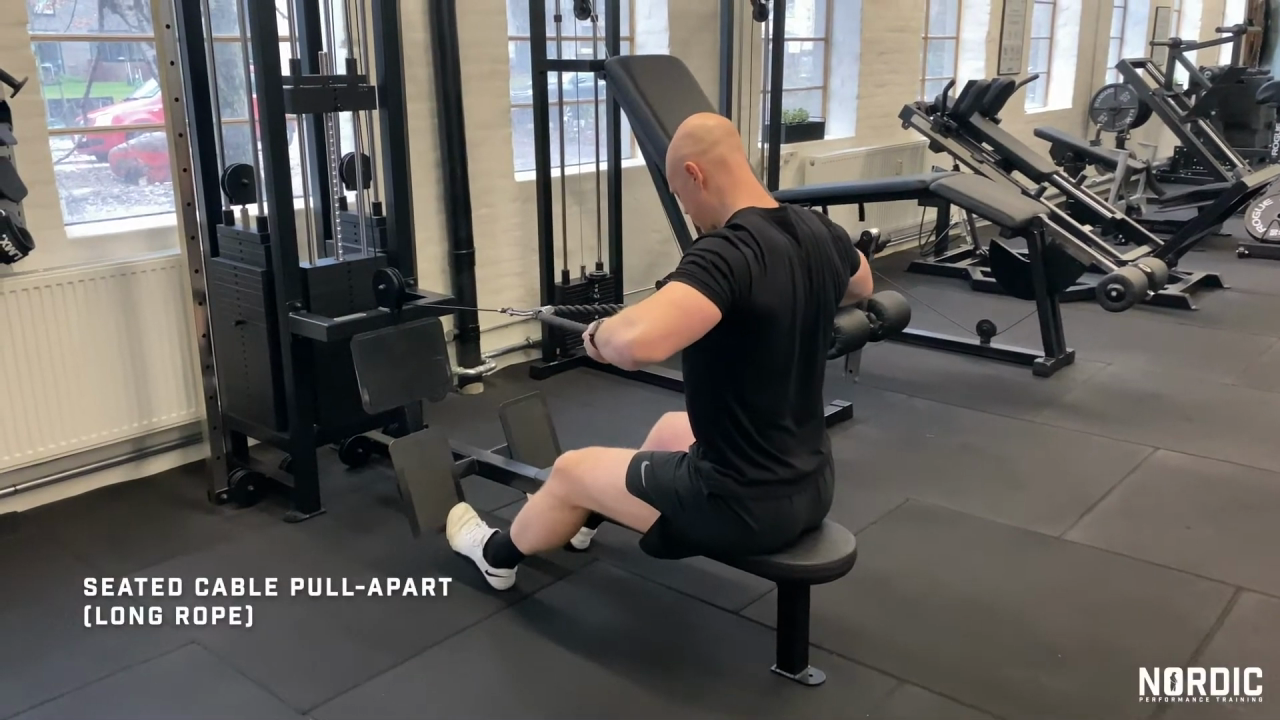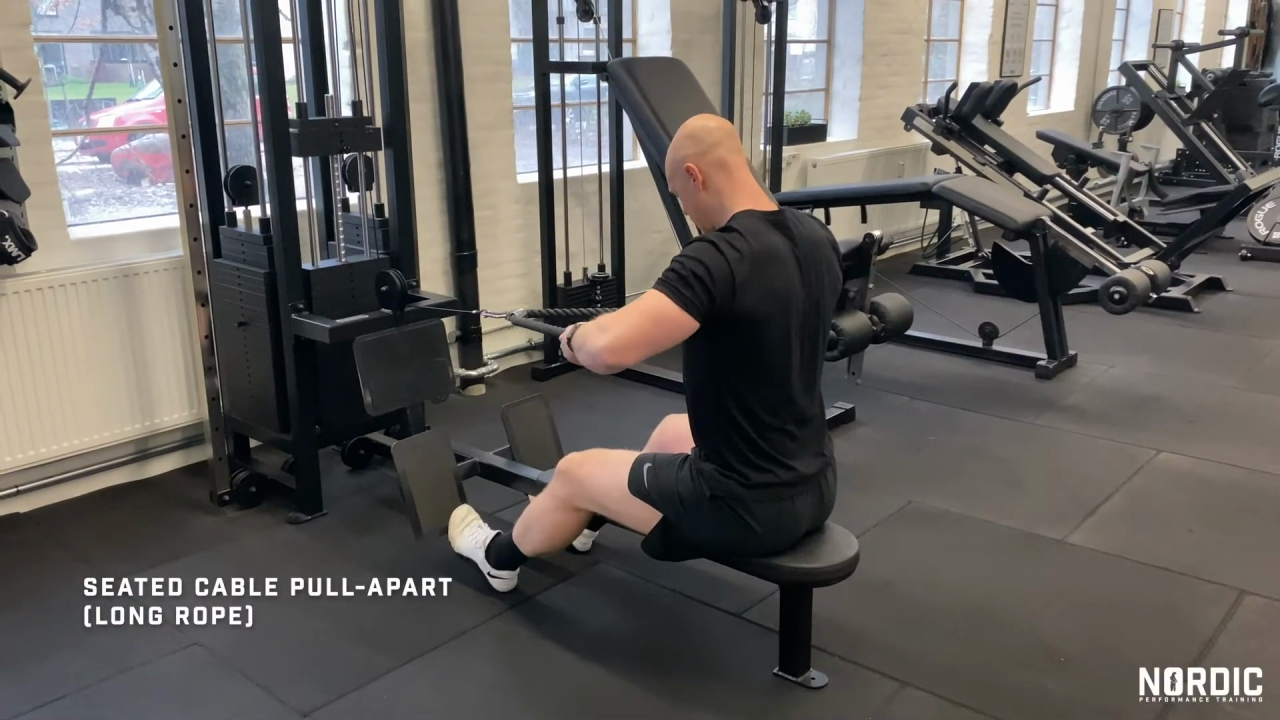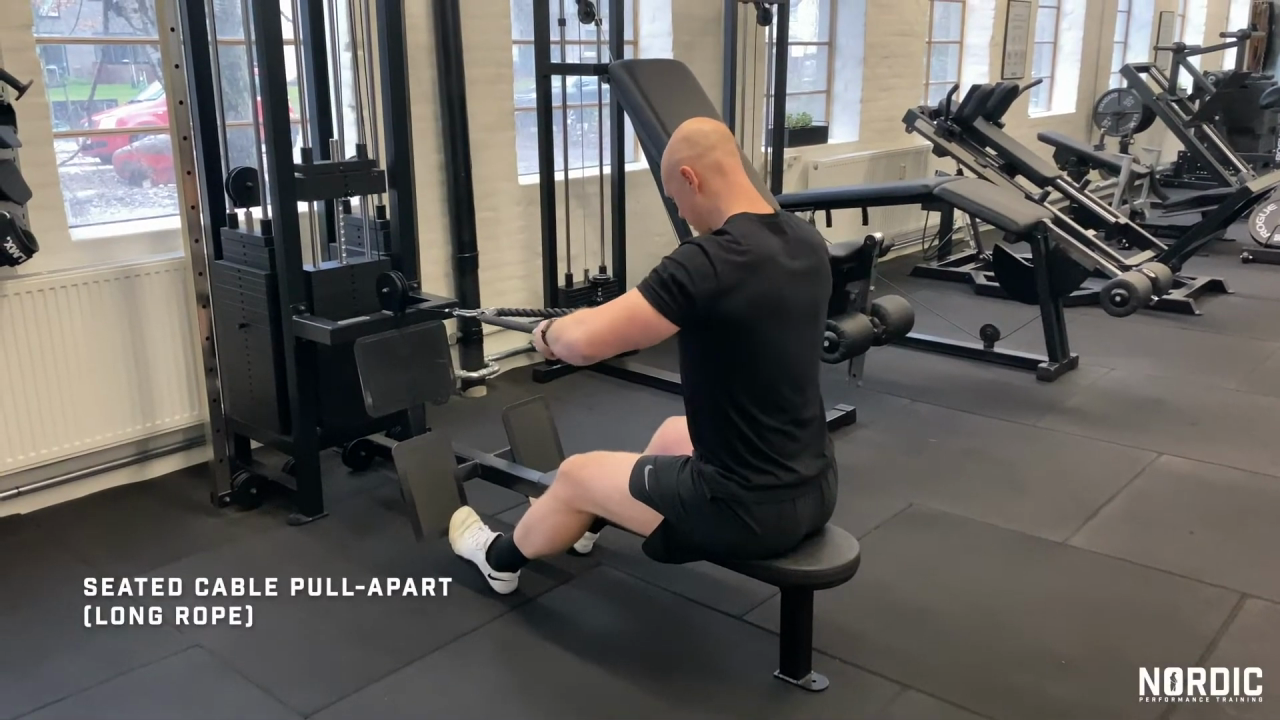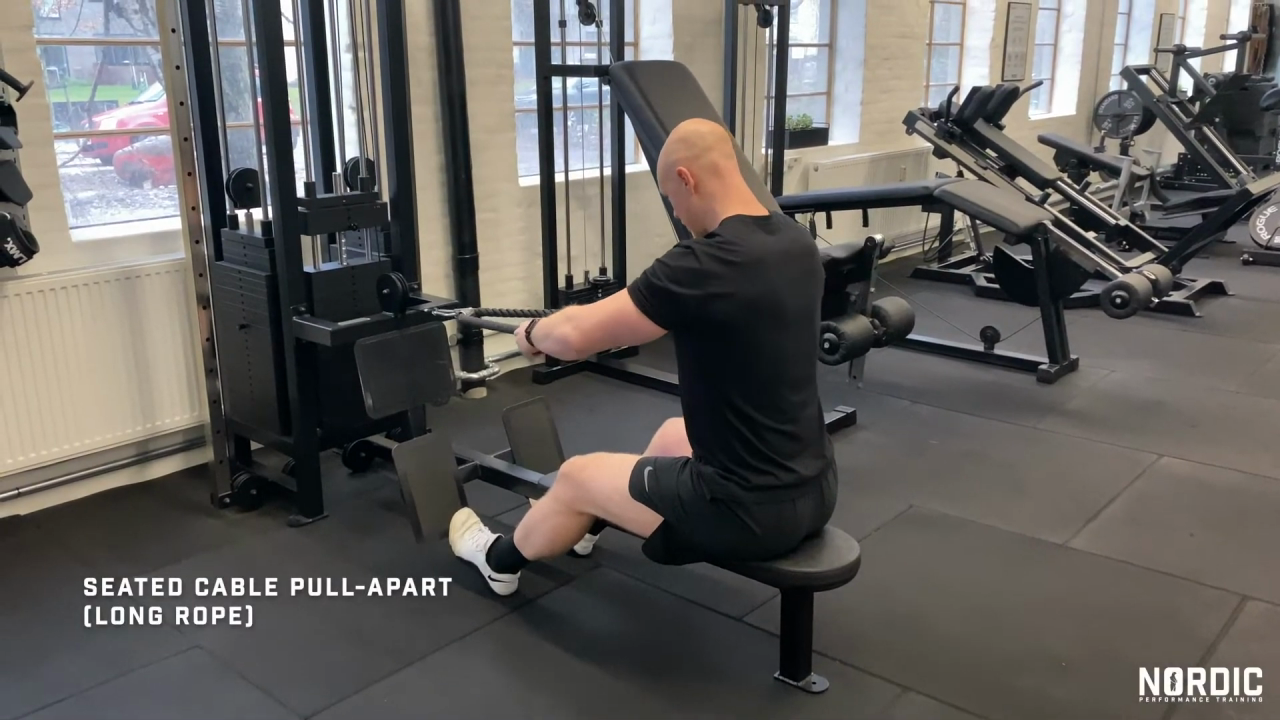
dt=0.4s
person 1, frame 1
left shoulder: (728, 253)
right shoulder: (821, 234)
left elbow: (637, 342)
right elbow: (861, 287)
left wrist: (599, 334)
left hip: (743, 505)
right hip: (811, 487)
left knee: (571, 471)
right knee: (671, 429)
left ankle: (498, 556)
right ankle: (586, 520)
person 1, frame 2
left shoulder: (720, 259)
right shoulder: (815, 237)
left elbow: (608, 349)
left wrist: (575, 337)
left hip: (746, 507)
right hip: (813, 489)
left knee: (574, 473)
right knee: (673, 432)
left ankle: (499, 558)
right ankle: (586, 521)
person 1, frame 3
left shoulder: (709, 263)
right shoulder: (806, 240)
left elbow: (584, 341)
left wrist: (547, 333)
left hip: (749, 509)
right hip: (814, 490)
left knee: (576, 475)
right knee: (674, 433)
left ankle: (500, 559)
right ankle: (587, 523)
person 1, frame 4
left shoulder: (702, 266)
right shoulder: (796, 242)
left elbow: (574, 337)
left wrist: (531, 333)
left hip: (750, 510)
right hip: (814, 490)
left knee: (577, 478)
right knee: (673, 436)
left ankle: (500, 561)
right ankle: (587, 525)
